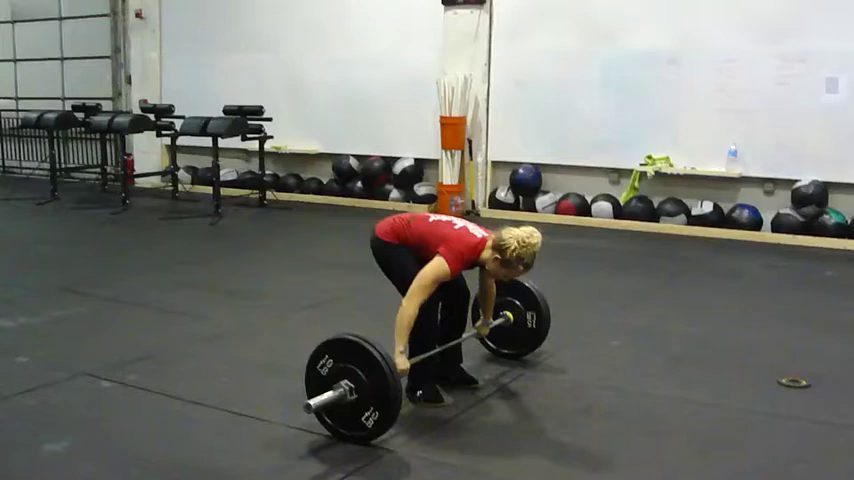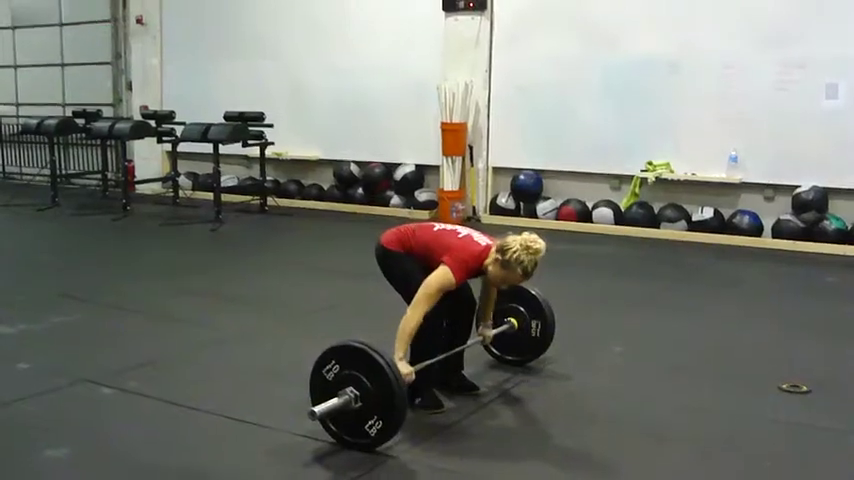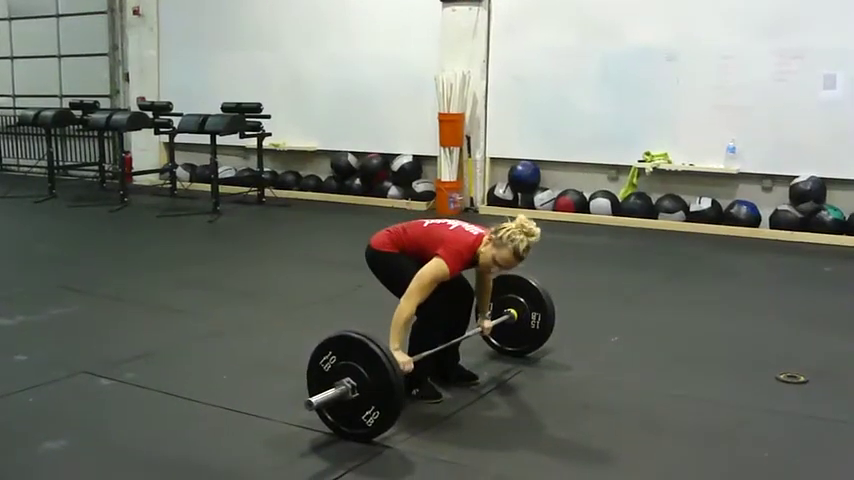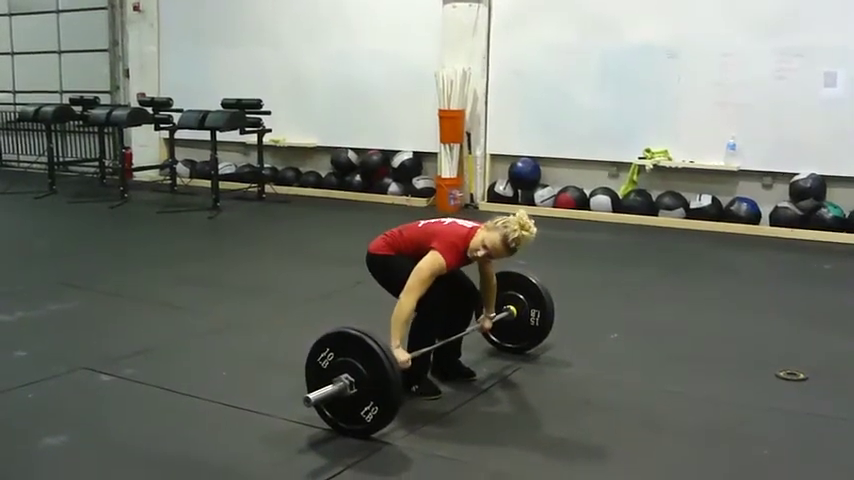
dt=0.4s
person 1, frame 1
left shoulder: (492, 247)
right shoulder: (459, 252)
left elbow: (487, 286)
right elbow: (411, 302)
left wrist: (486, 321)
right wrist: (399, 354)
left hip: (417, 239)
right hip: (390, 240)
left knee: (459, 296)
right knee: (427, 303)
left ankle: (448, 369)
right ankle: (419, 383)
person 1, frame 2
left shoulder: (494, 254)
right shoulder: (463, 261)
left elbow: (488, 290)
right elbow: (415, 310)
left wrist: (485, 325)
right wrist: (399, 360)
left hip: (421, 251)
right hip: (393, 250)
left knee: (465, 304)
right knee: (434, 311)
left ankle: (448, 376)
right ankle: (418, 389)
person 1, frame 3
left shoulder: (486, 244)
right shoulder: (458, 251)
left elbow: (484, 282)
right elbow: (408, 301)
left wrist: (484, 316)
right wrist: (395, 351)
left hip: (414, 252)
right hip: (385, 251)
left knee: (463, 296)
right knee: (435, 305)
left ankle: (445, 367)
right ankle: (414, 380)
person 1, frame 4
left shoulder: (487, 241)
right shoulder: (453, 245)
left elbow: (488, 281)
right elbow: (408, 297)
left wrist: (488, 315)
right wrist: (396, 348)
left hip: (414, 255)
right hip: (384, 255)
left knee: (467, 296)
right knee: (435, 302)
left ankle: (446, 363)
right ankle: (412, 376)
